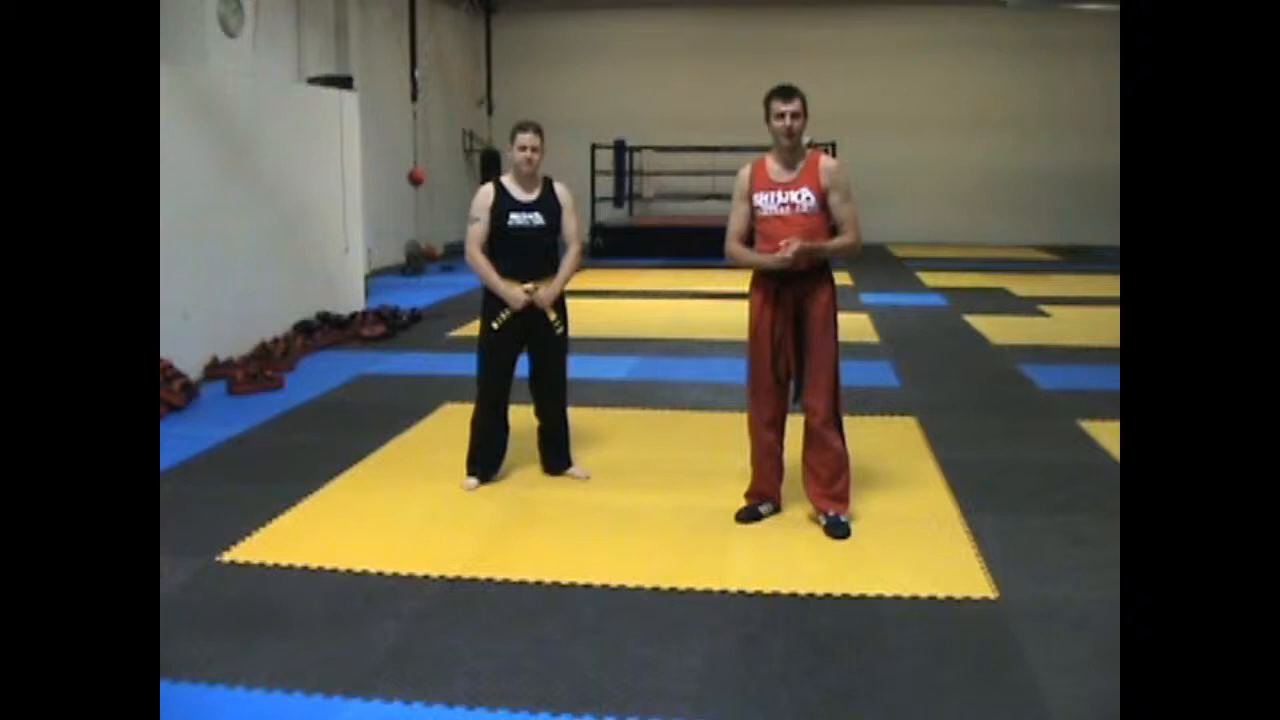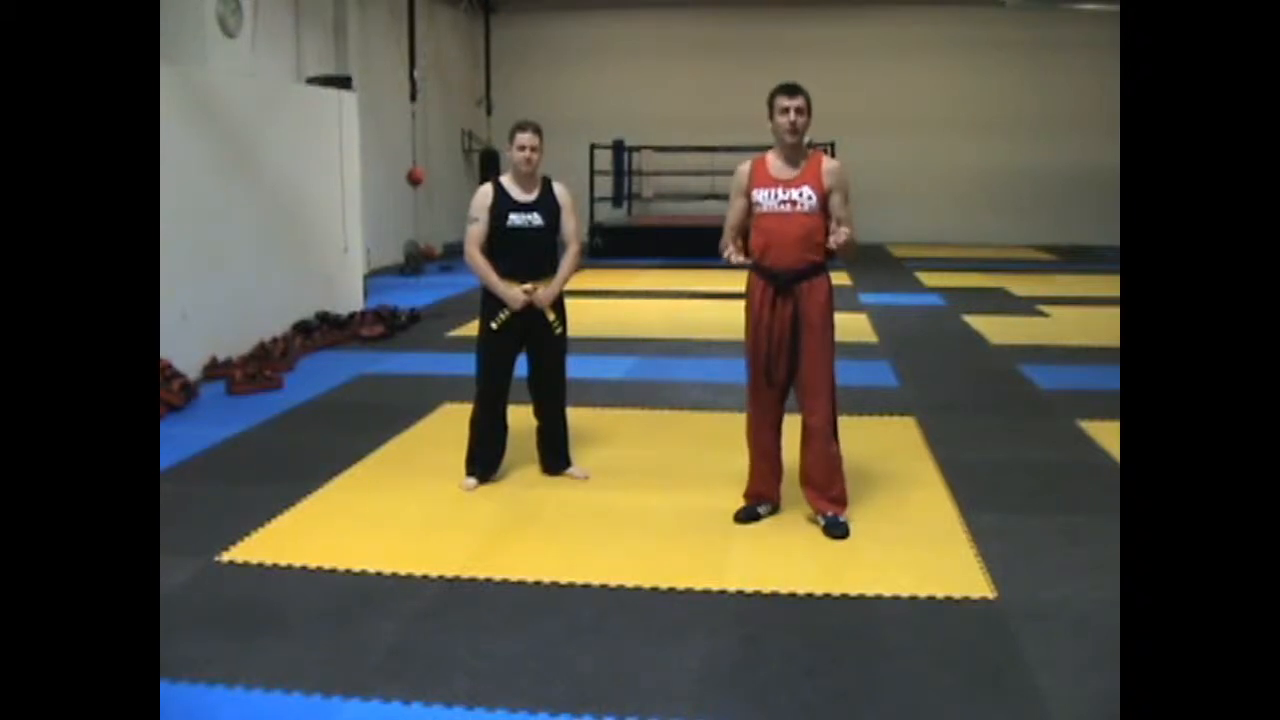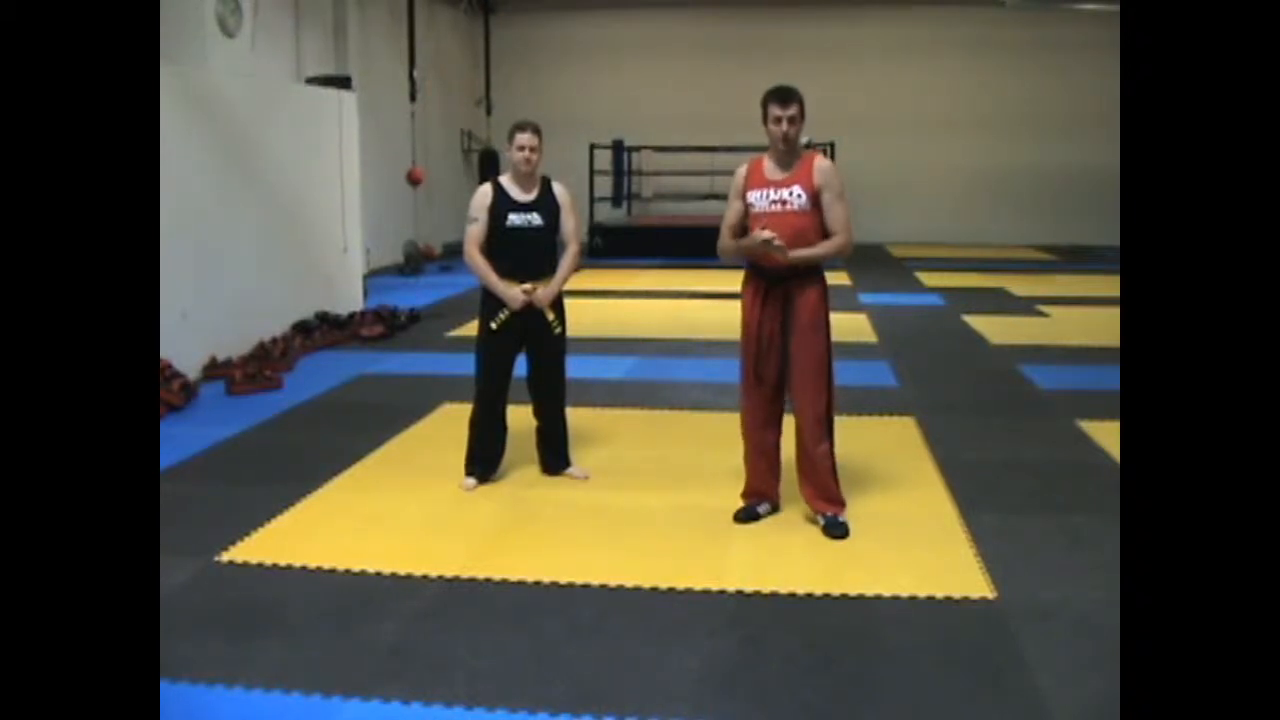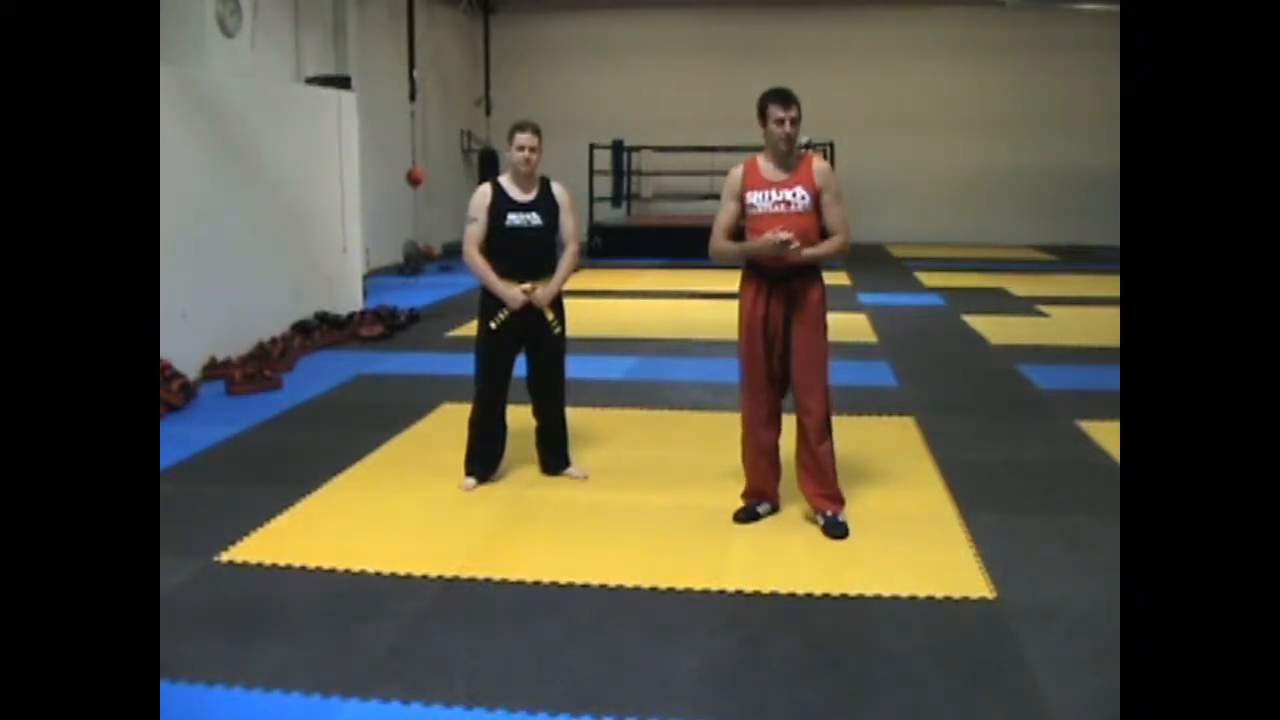
dt=0.7s
person 1, frame 1
left shoulder: (828, 169)
right shoulder: (749, 175)
left elbow: (852, 239)
right elbow: (732, 247)
left wrist: (810, 249)
right wrist: (770, 259)
left hip: (815, 291)
right hip: (767, 293)
left knee: (820, 402)
right knee: (765, 400)
left ankle: (830, 502)
right ankle: (764, 494)
person 1, frame 2
left shoulder: (829, 170)
right shoulder: (748, 172)
left elbow: (847, 239)
right elbow: (730, 235)
left wrist: (841, 241)
right wrist: (732, 250)
left hip: (812, 291)
right hip: (764, 290)
left knee: (818, 401)
right knee: (763, 399)
left ankle: (828, 503)
right ankle: (763, 494)
person 1, frame 3
left shoulder: (821, 170)
right shoulder: (746, 174)
left elbow: (843, 242)
right elbow: (724, 246)
left wrist: (791, 254)
right wrist: (751, 244)
left hip: (805, 291)
right hip: (758, 291)
left knee: (812, 401)
right knee: (758, 399)
left ankle: (826, 503)
right ankle: (761, 494)
person 1, frame 4
left shoulder: (819, 171)
right shoulder: (740, 176)
left elbow: (841, 239)
right elbow: (717, 246)
left wrist: (803, 252)
right wrist: (760, 247)
left hip: (805, 290)
right hip: (758, 291)
left knee: (813, 399)
right knee: (758, 397)
left ankle: (826, 502)
right ankle: (762, 493)
person 2, frame 1
left shoulder: (558, 192)
right shoulder: (489, 194)
left elbow: (574, 245)
right elbow: (473, 251)
left wrist: (554, 288)
right wrist: (506, 291)
left hip: (548, 300)
right hip: (502, 300)
left knee: (552, 385)
right knee: (492, 386)
left ankle: (558, 460)
right ankle: (481, 467)
person 2, frame 2
left shoulder: (557, 193)
right shoulder: (488, 194)
left elbow: (573, 246)
right elbow: (472, 251)
left wrist: (553, 289)
right wrist: (505, 291)
left hip: (547, 300)
right hip: (501, 301)
left knee: (550, 385)
right knee: (491, 387)
left ankle: (557, 460)
right ankle: (480, 467)
person 2, frame 3
left shoulder: (557, 192)
right shoulder: (487, 194)
left elbow: (573, 246)
right elbow: (472, 251)
left wrist: (552, 289)
right wrist: (504, 291)
left hip: (546, 301)
right hip: (500, 301)
left knee: (550, 386)
right knee: (490, 387)
left ankle: (556, 460)
right ankle: (480, 467)
person 2, frame 4
left shoulder: (556, 193)
right shoulder: (487, 194)
left elbow: (572, 246)
right elbow: (471, 251)
left wrist: (552, 289)
right wrist: (503, 291)
left hip: (545, 301)
right hip: (500, 301)
left knee: (549, 385)
right knee: (490, 387)
left ankle: (556, 460)
right ankle: (479, 467)
